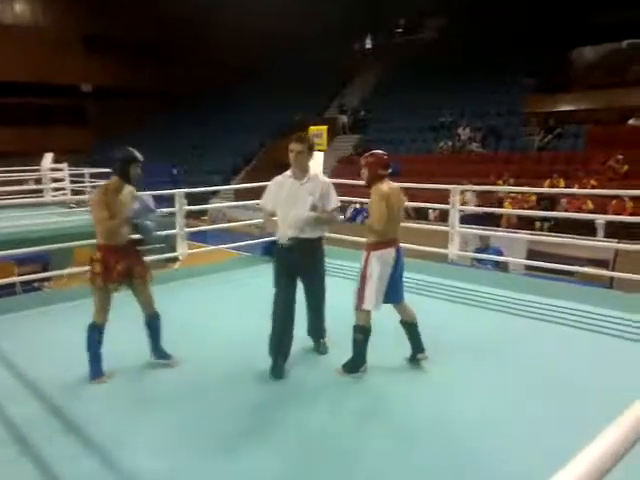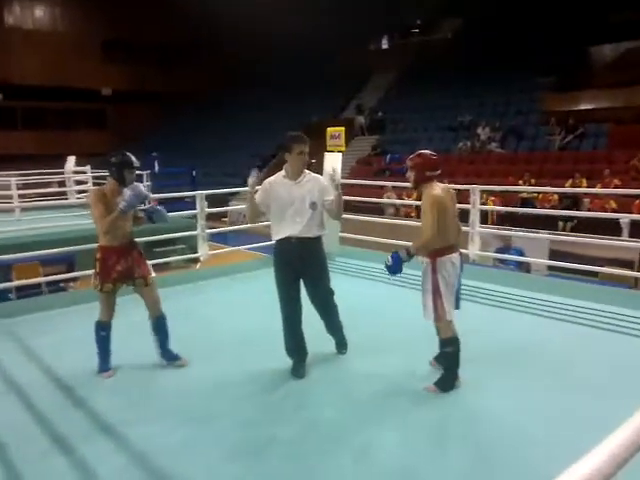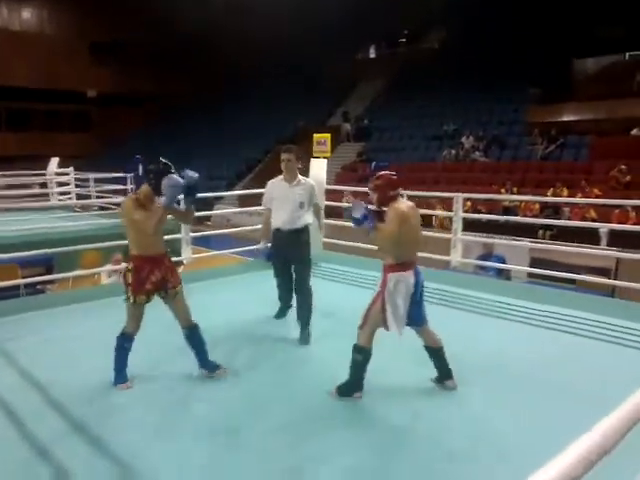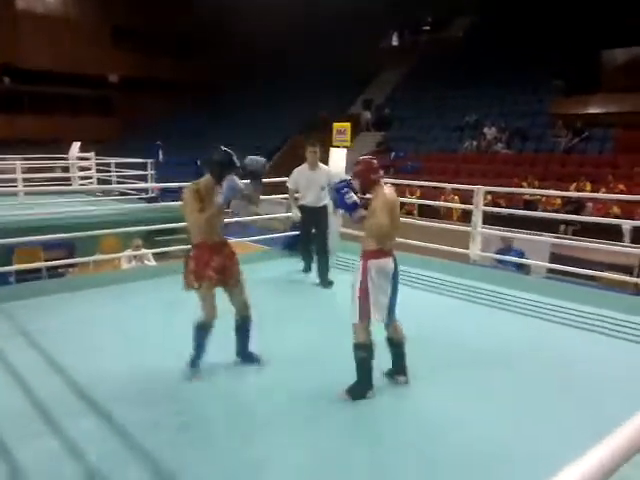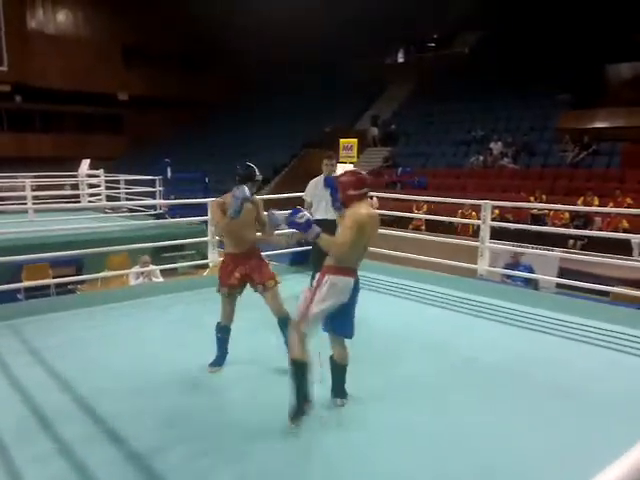
dt=1s
person 1, frame 1
left shoulder: (379, 190)
right shoulder: (396, 189)
left elbow: (377, 224)
left wrist: (357, 217)
right wrist: (366, 214)
left hip: (379, 254)
right hip: (393, 250)
left knee: (362, 307)
right knee: (399, 303)
left ankle: (358, 361)
right ankle: (418, 351)
person 1, frame 2
left shoulder: (431, 196)
right shoulder: (445, 190)
left elbow: (429, 237)
right elbow: (456, 225)
left wrist: (405, 253)
left hip: (440, 260)
right hip: (451, 255)
left knee: (441, 319)
right knee: (443, 315)
left ankle: (450, 376)
right ankle: (446, 357)
person 1, frame 3
left shoulder: (396, 211)
right shoulder: (408, 206)
left elbow: (386, 242)
left wrist: (367, 223)
right wrist: (378, 217)
left hip: (396, 276)
right hip: (411, 273)
left knee: (366, 330)
right knee: (422, 328)
left ankle: (354, 386)
right ankle: (446, 376)
person 1, frame 4
left shoulder: (383, 197)
right shoulder: (386, 193)
left elbow: (379, 230)
right elbow: (372, 221)
left wrist: (353, 209)
right wrist: (356, 205)
left hip: (374, 263)
right hip: (386, 260)
left knee: (361, 324)
right knee: (388, 318)
left ankle: (364, 383)
right ankle: (399, 370)
person 1, frame 5
left shoulder: (356, 215)
right shoulder: (371, 214)
left elbow: (337, 248)
left wrist: (308, 228)
right wrist: (339, 207)
left hip: (333, 278)
right hip: (350, 279)
left knee: (297, 330)
right knee: (337, 338)
left ankle: (302, 399)
right ankle: (339, 392)
person 2, frame 1
left shoulder: (129, 191)
right shoulder: (100, 195)
right elbow: (104, 230)
left wrist: (138, 226)
right wrist: (130, 216)
left hip: (129, 252)
right hip: (107, 256)
left knee: (150, 307)
right knee: (101, 315)
left ankle: (157, 350)
right ankle: (95, 366)
person 2, frame 2
left shoulder: (130, 192)
right shoulder: (97, 195)
right elbow: (103, 227)
left wrist: (149, 215)
right wrist: (125, 206)
left hip: (132, 252)
right hip: (109, 256)
left knee: (156, 307)
right knee: (107, 314)
left ankle: (165, 351)
right ankle: (104, 361)
person 2, frame 3
left shoulder: (161, 200)
right shoulder: (131, 202)
left elbow: (188, 219)
right elbow: (151, 227)
left wrist: (188, 195)
right wrist: (166, 200)
left hip: (164, 263)
right hip: (141, 267)
left knee: (187, 319)
right knee: (133, 326)
left ankle: (205, 363)
right ankle: (119, 373)
person 2, frame 4
left shoulder: (223, 187)
right shoulder: (192, 192)
left elbow: (251, 199)
right elbow: (200, 226)
left wrist: (255, 180)
right wrist: (221, 201)
left hip: (223, 250)
right hip: (203, 254)
left knee: (243, 305)
right knee: (210, 314)
left ankle: (243, 351)
right ankle: (195, 358)
person 2, frame 5
left shoulder: (255, 203)
right shoulder: (219, 204)
left elbow: (267, 233)
right elbow: (221, 231)
left wrist: (272, 224)
right wrist: (235, 209)
left hip: (254, 259)
right hip: (232, 261)
left knee: (279, 310)
right knee: (226, 317)
right ankle: (220, 356)
person 3, frame 1
left shoulder: (322, 183)
right shoulder: (277, 183)
left elbow: (333, 216)
right elbow: (267, 217)
left wrist: (312, 218)
right wrist: (279, 233)
left hip: (311, 246)
right hip: (285, 247)
left knee: (315, 295)
right knee: (282, 303)
left ankle: (317, 336)
right ankle: (278, 357)
person 3, frame 2
left shoulder: (318, 183)
right shoulder: (271, 186)
left elbow: (336, 216)
right elbow: (253, 218)
left wrist: (335, 195)
right wrist: (251, 193)
left hip: (312, 247)
right hip: (285, 249)
left knee: (323, 298)
right knee: (289, 306)
left ankle: (339, 337)
right ankle: (298, 358)
person 3, frame 3
left shoulder: (308, 185)
right shoulder: (272, 186)
left elbow: (316, 207)
right elbow: (268, 214)
left wrist: (321, 225)
right wrist: (265, 238)
left hip: (300, 235)
right hip: (279, 235)
left knee: (302, 281)
right knee: (282, 276)
left ankle: (305, 326)
right ankle: (285, 303)
person 3, frame 4
left shoulder: (326, 171)
right shoulder: (298, 172)
right elbow: (291, 193)
right wrist: (294, 208)
left hip: (321, 209)
right hip: (304, 210)
left knee: (322, 243)
right knee: (304, 240)
left ankle: (324, 276)
right ankle: (307, 262)
person 3, frame 5
right shoulder: (314, 183)
right elbow: (307, 207)
left hip: (335, 223)
right hip: (319, 223)
right knee: (317, 254)
right ankle: (316, 277)
